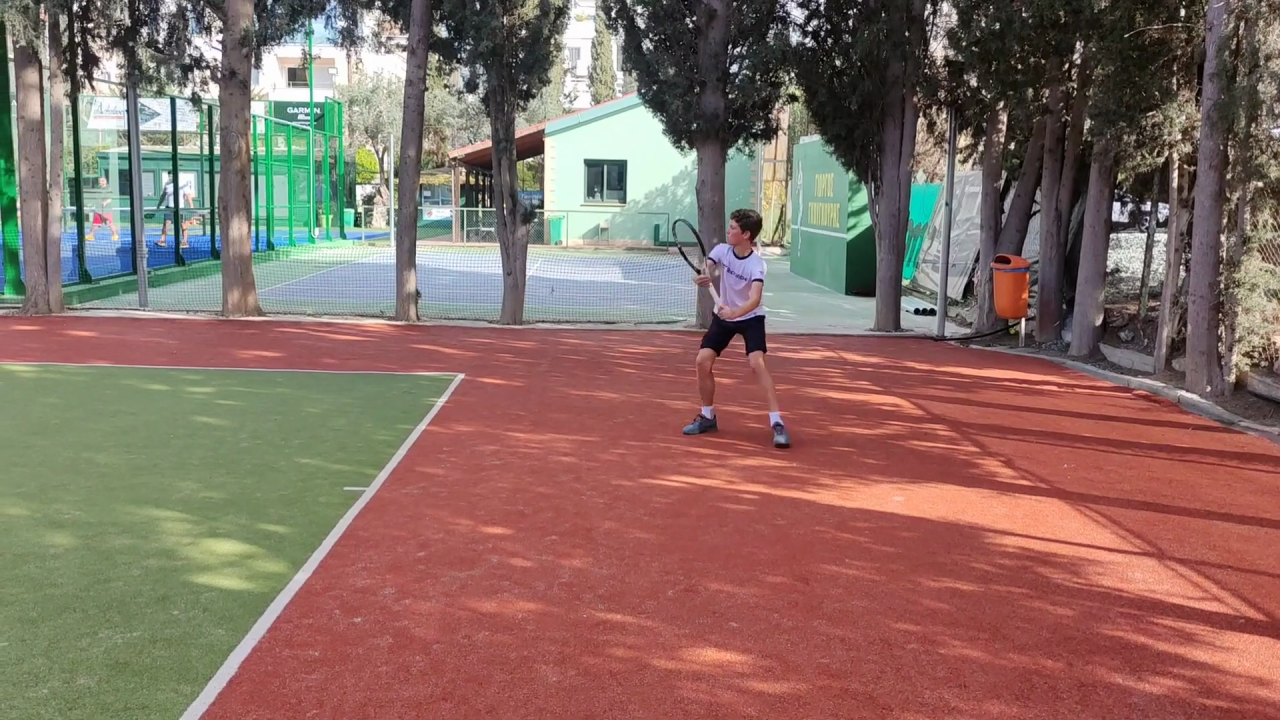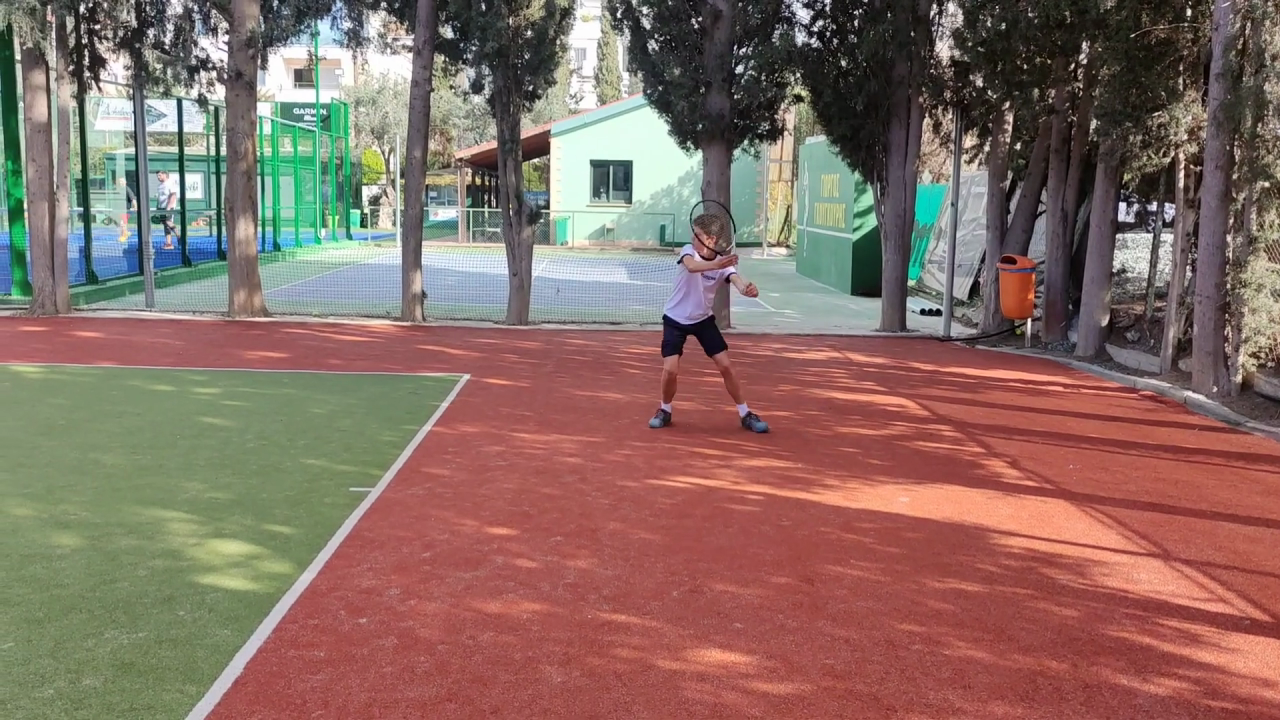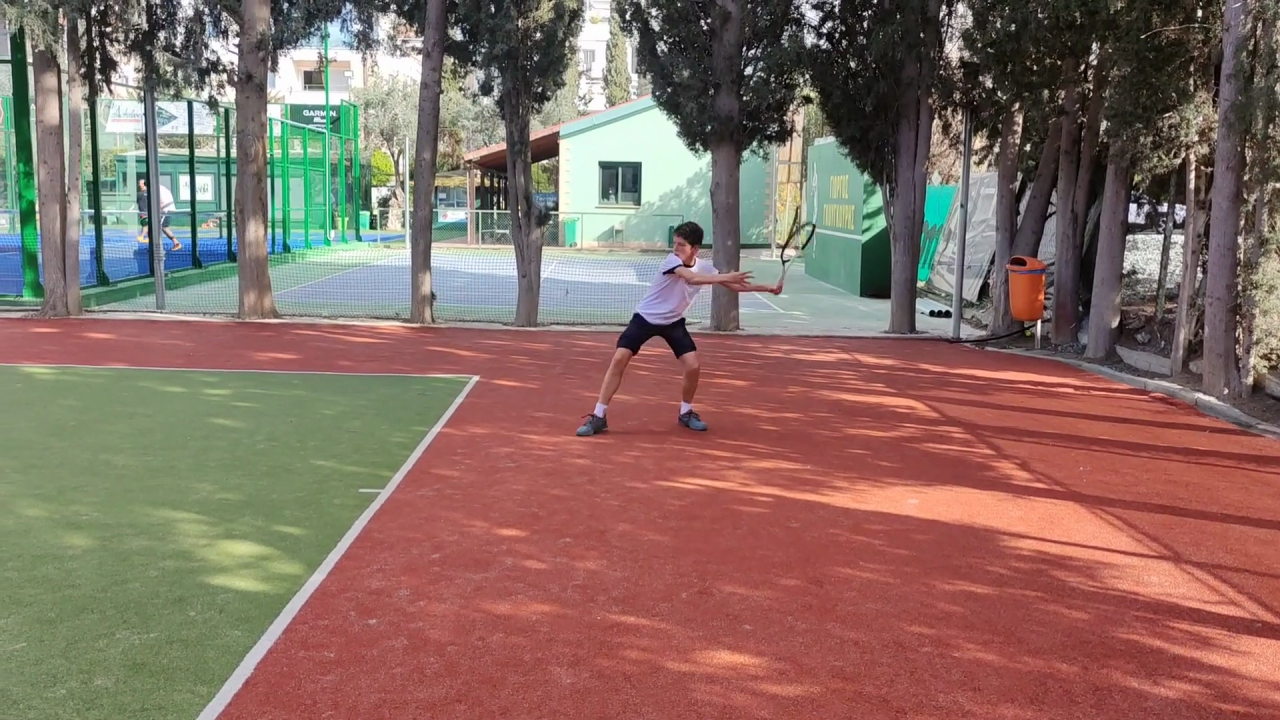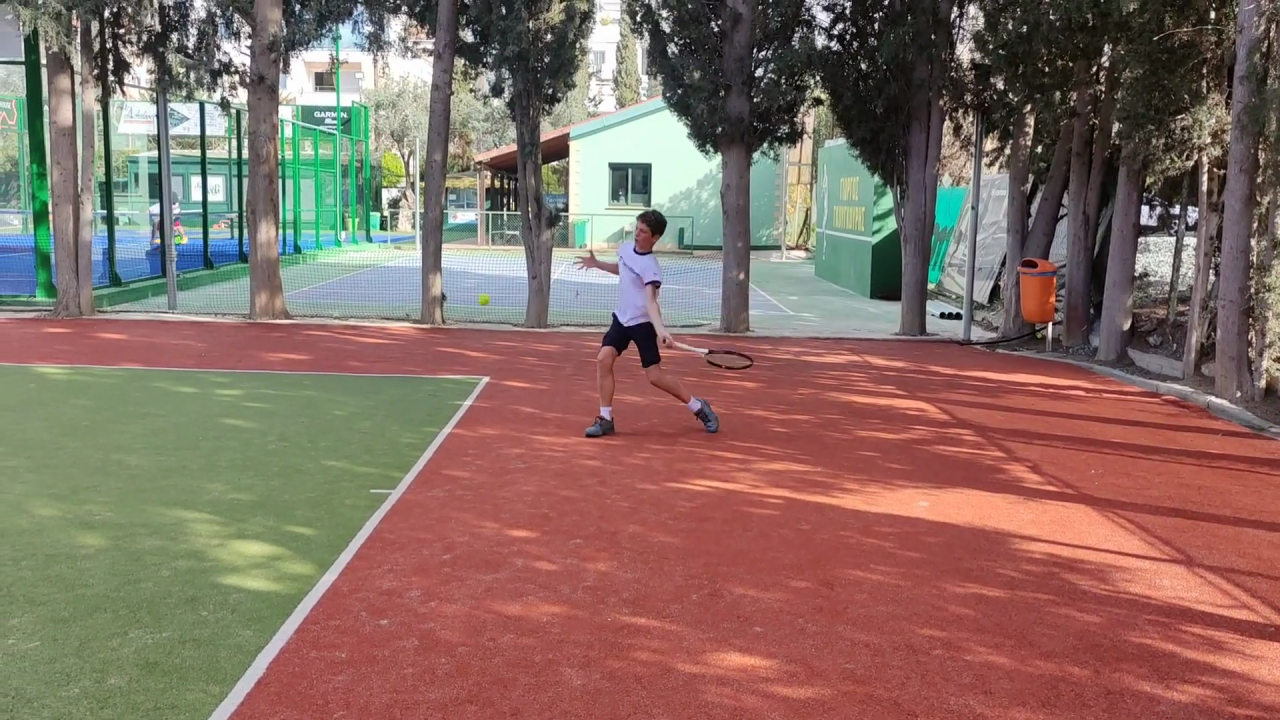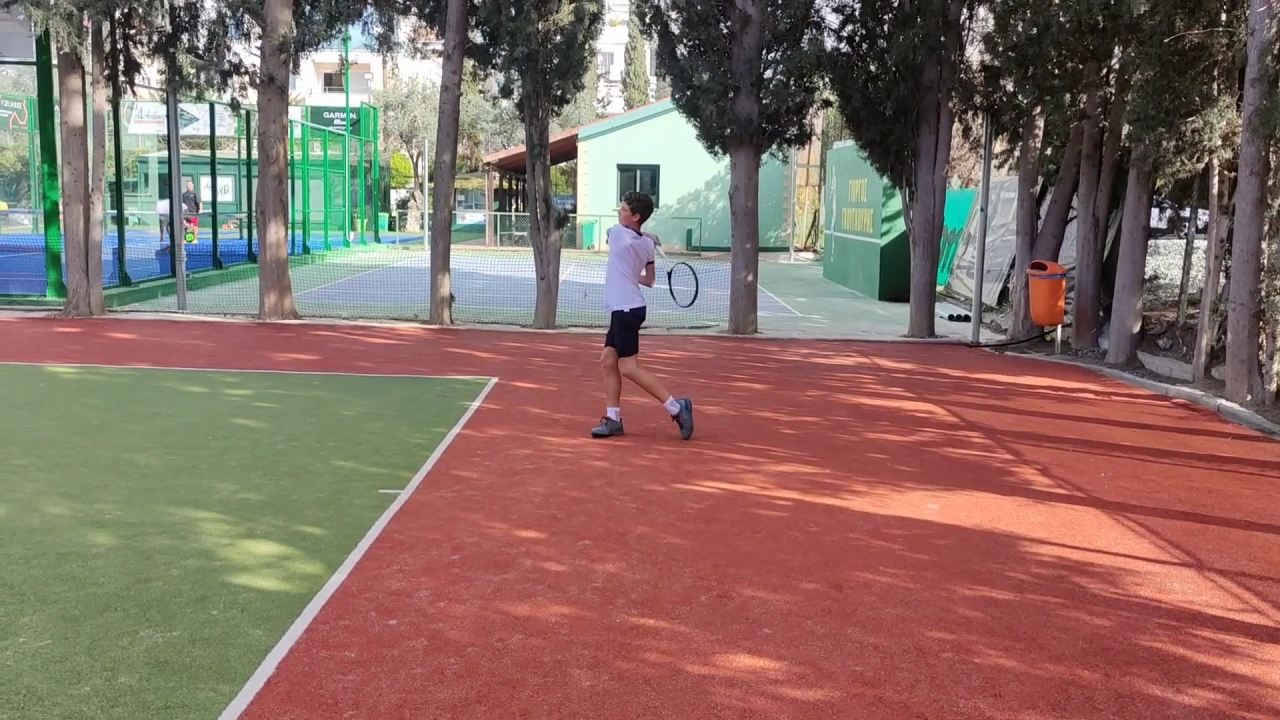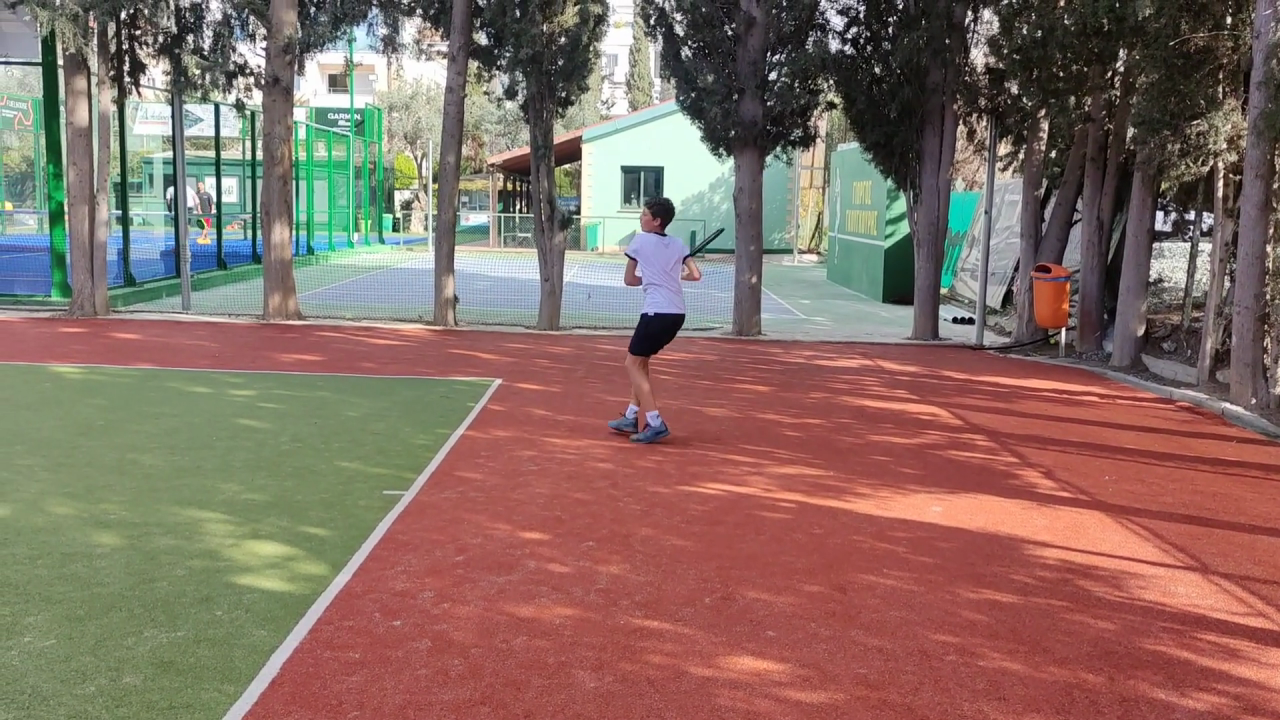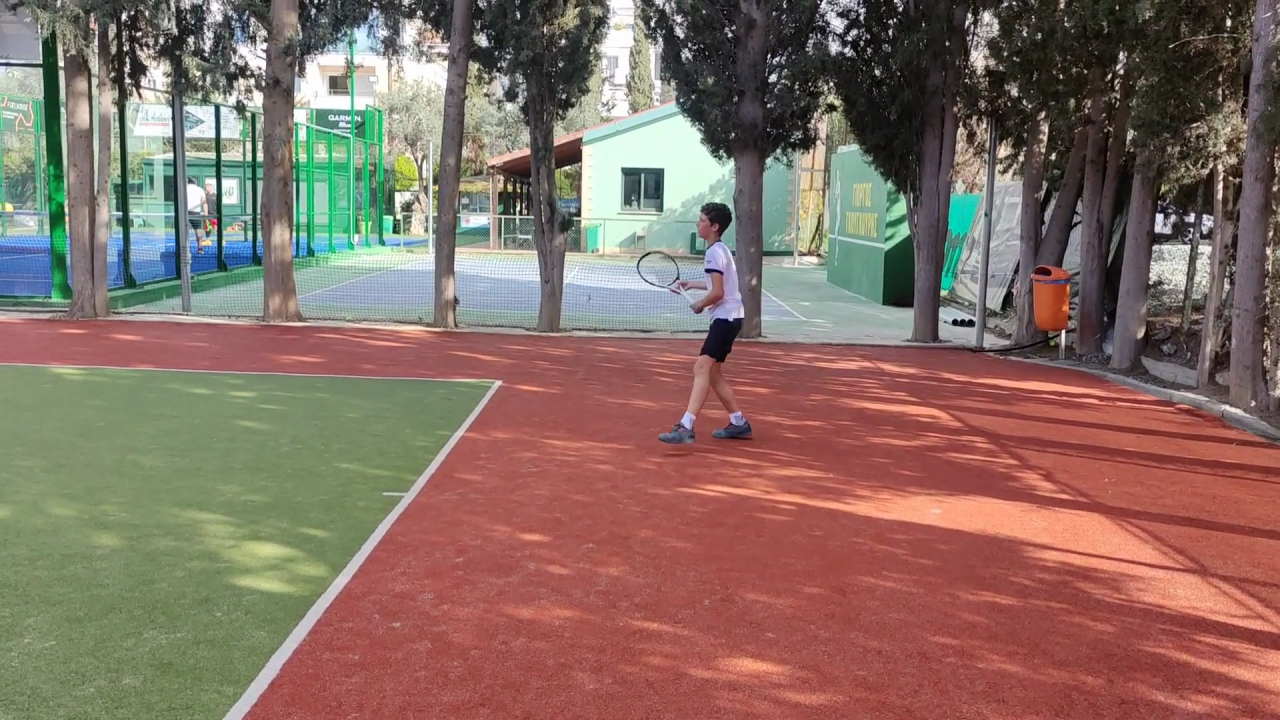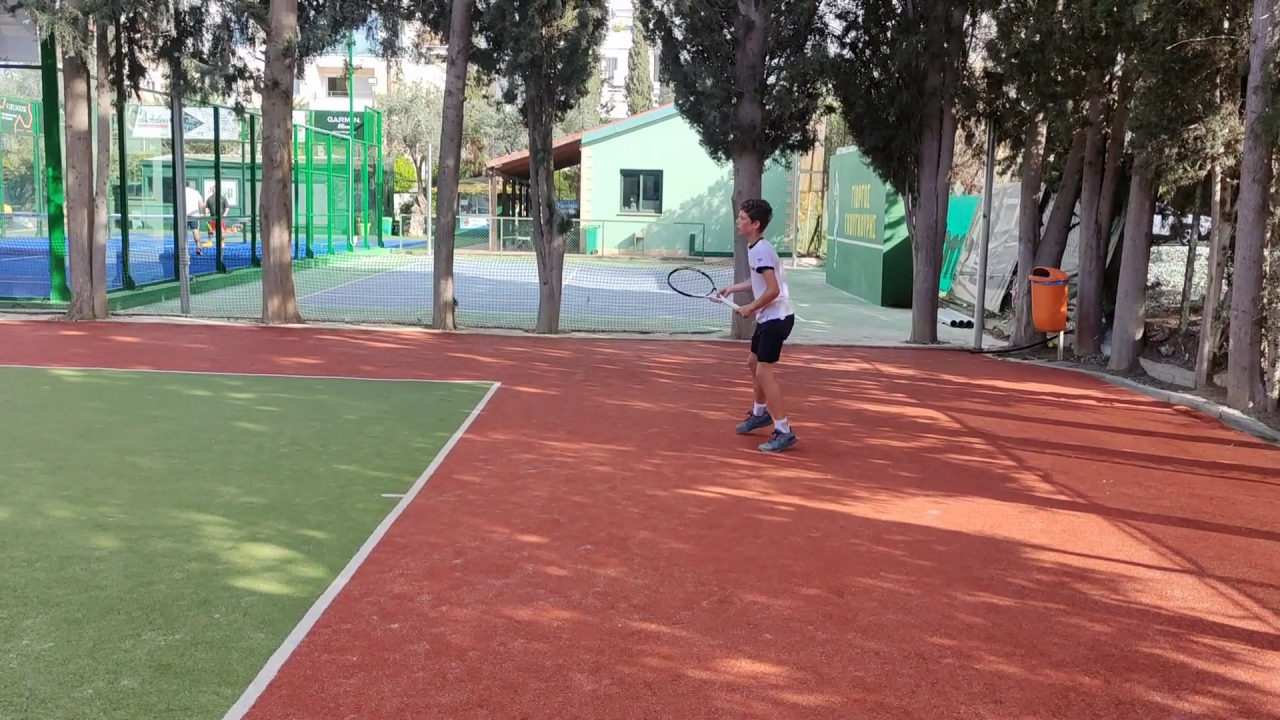
dt=0.4s
person 1, frame 1
left shoulder: (757, 264)
right shoulder: (721, 250)
left elbow: (755, 300)
right elbow: (703, 271)
left wrist: (735, 312)
right wrist: (702, 278)
left hip: (751, 318)
right hip: (724, 315)
left knee: (757, 364)
right knee: (702, 361)
left ankle: (777, 423)
right ankle: (708, 417)
person 1, frame 2
left shoulder: (725, 265)
right shoulder: (688, 251)
left elbow: (740, 284)
right elbow: (691, 267)
left wrist: (749, 290)
right wrist: (715, 264)
left hip: (703, 319)
right hip: (675, 318)
left knee: (725, 365)
right knee: (670, 369)
left ankle: (745, 414)
right ankle: (665, 410)
person 1, frame 3
left shoulder: (705, 267)
right shoulder: (671, 261)
left elbow: (733, 286)
right elbow: (691, 278)
left wrist: (766, 288)
right wrist: (727, 276)
left hip: (673, 321)
right hip: (645, 318)
left knee: (693, 366)
right knee: (619, 359)
left ankle: (686, 412)
right ankle: (598, 416)
person 1, frame 4
left shoulder: (651, 267)
right shoulder: (627, 248)
left elbow: (651, 303)
left wrist: (661, 331)
right wrist: (596, 263)
left hip: (643, 323)
right hip: (622, 319)
left knee: (655, 376)
right knee: (603, 360)
left ankle: (698, 407)
right ankle: (605, 418)
person 1, frame 5
left shoulder: (617, 233)
right shoulder: (647, 244)
right elbow: (649, 280)
left hip: (626, 309)
right hip: (625, 309)
left knee: (628, 368)
right knee: (607, 361)
left ankle: (677, 408)
right ankle: (613, 419)
person 1, frame 6
left shoulder: (639, 240)
right shoulder: (678, 244)
left elbow: (629, 279)
right elbow: (695, 275)
left hip: (655, 313)
right hip: (676, 314)
left knee: (633, 365)
right knee: (641, 363)
left ankle: (655, 424)
right ankle: (632, 417)
person 1, frame 7
left shoulder: (714, 253)
right shoulder: (722, 251)
left elbow: (718, 294)
left wrist: (699, 305)
right wrist: (693, 284)
left hip: (725, 319)
right hip: (729, 318)
left knee: (702, 369)
right knee: (713, 373)
left ankle: (685, 427)
right ankle: (738, 423)
person 1, frame 8
left shoulder: (761, 251)
right shoulder: (755, 249)
left elbow: (773, 290)
left wrist: (749, 308)
right wrist: (733, 288)
left hip: (777, 318)
right hip: (767, 317)
left knee: (764, 372)
right knee: (754, 364)
left ankle: (783, 431)
right ankle: (760, 413)
